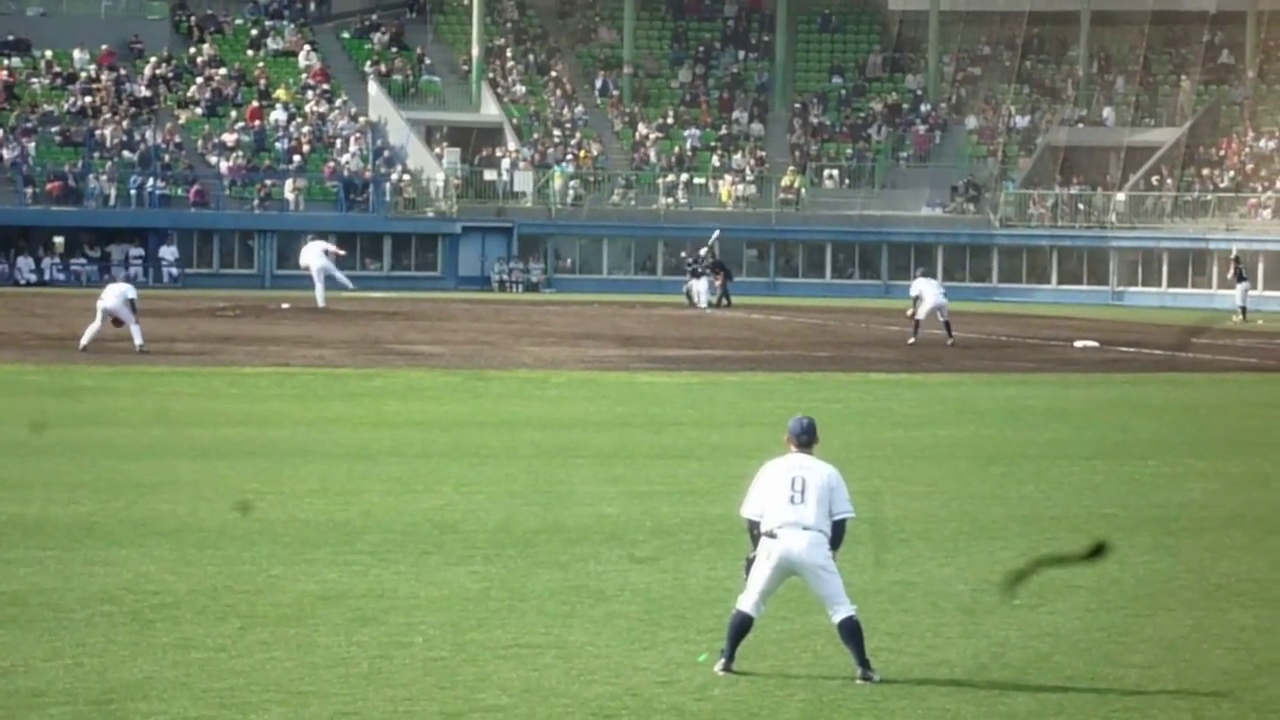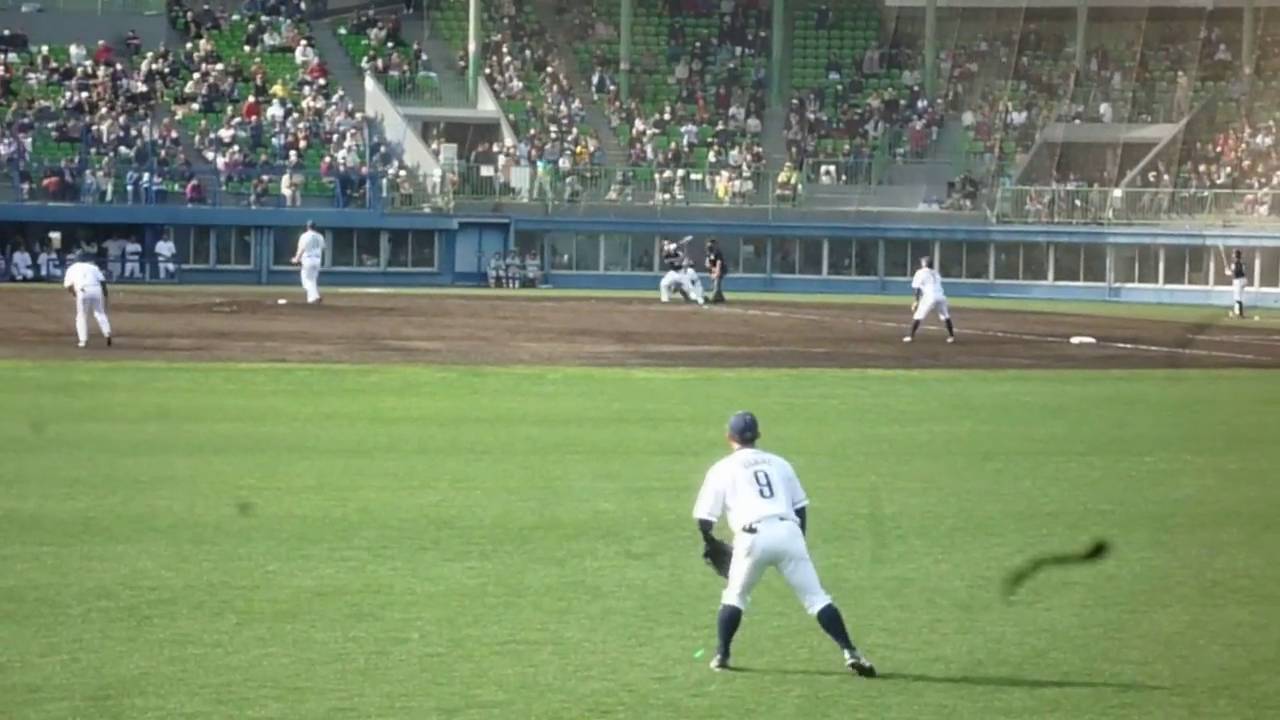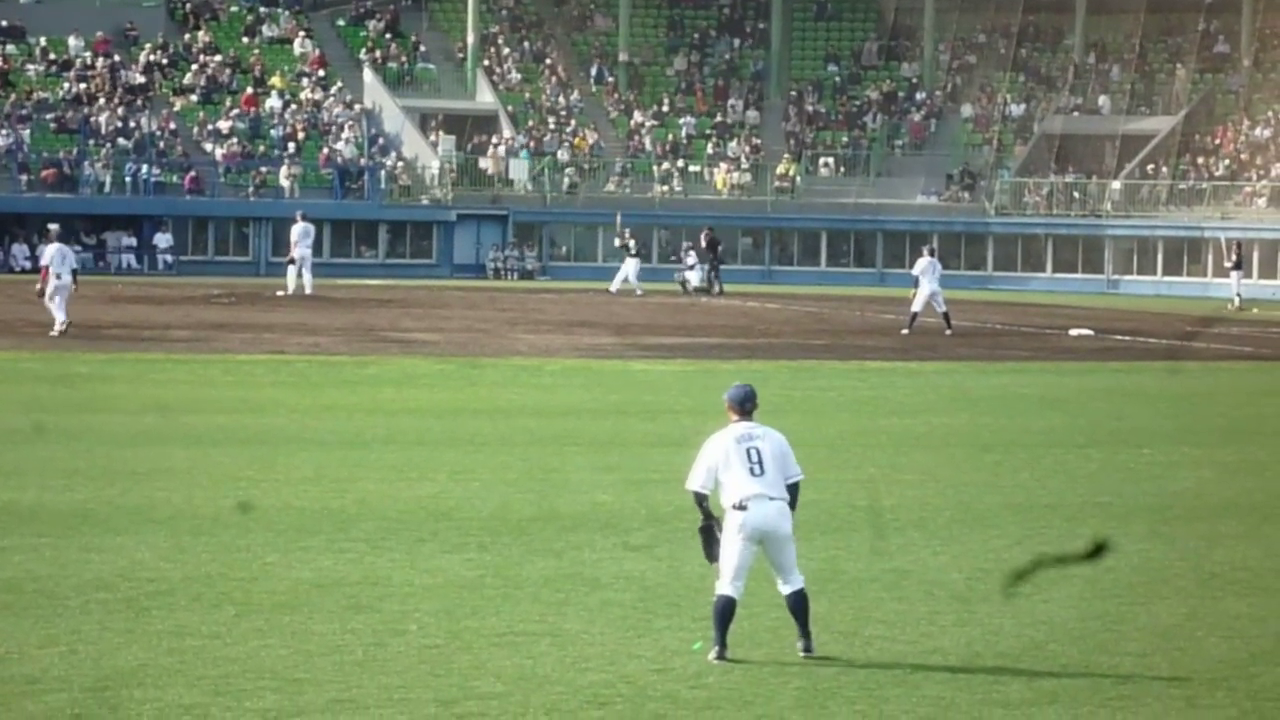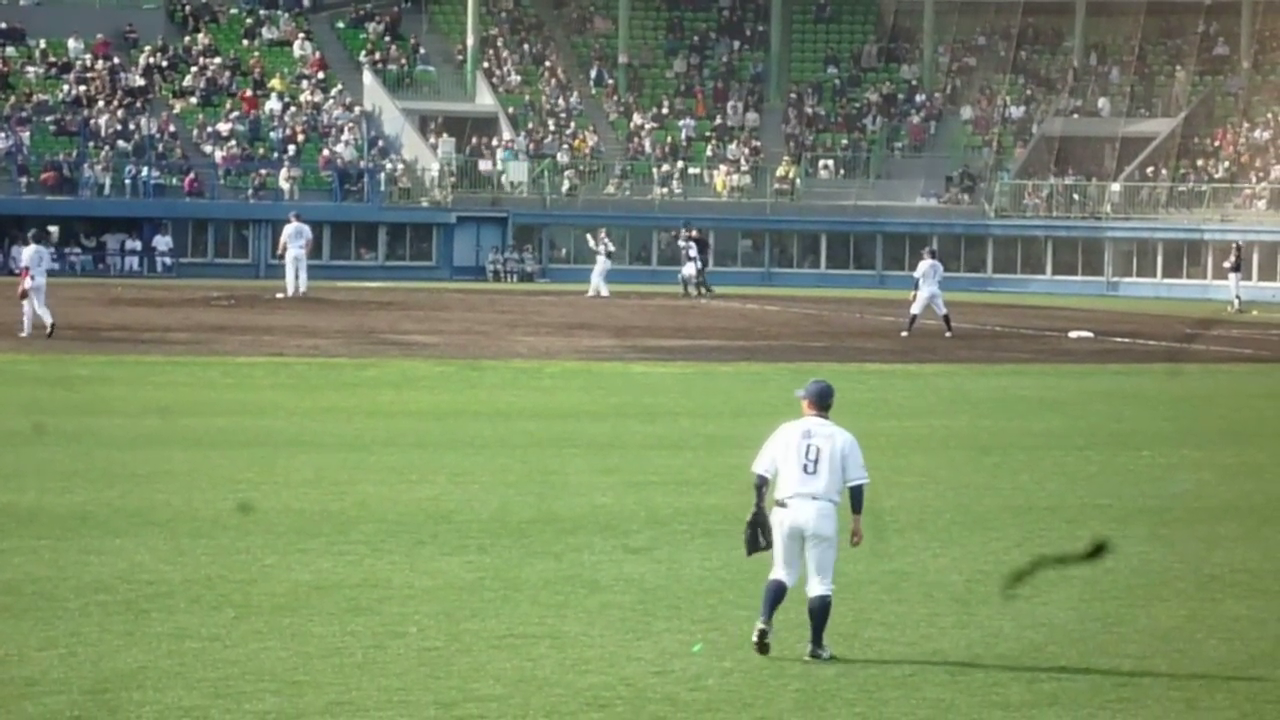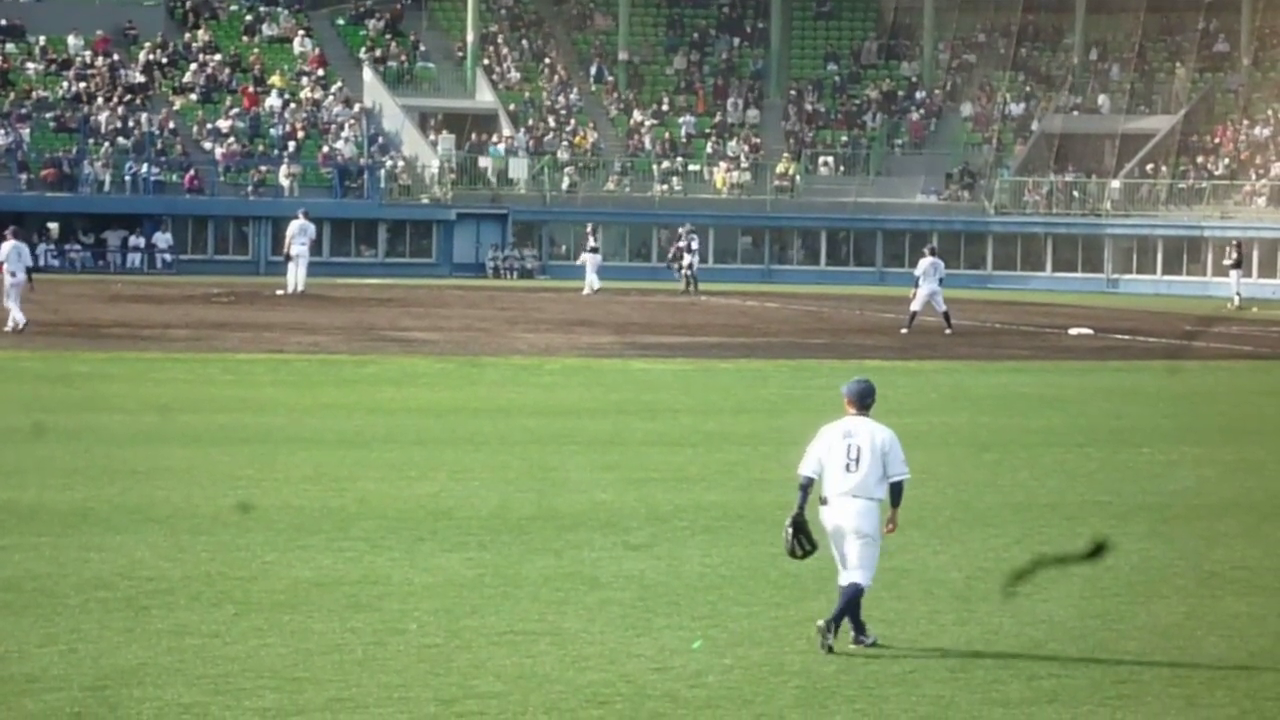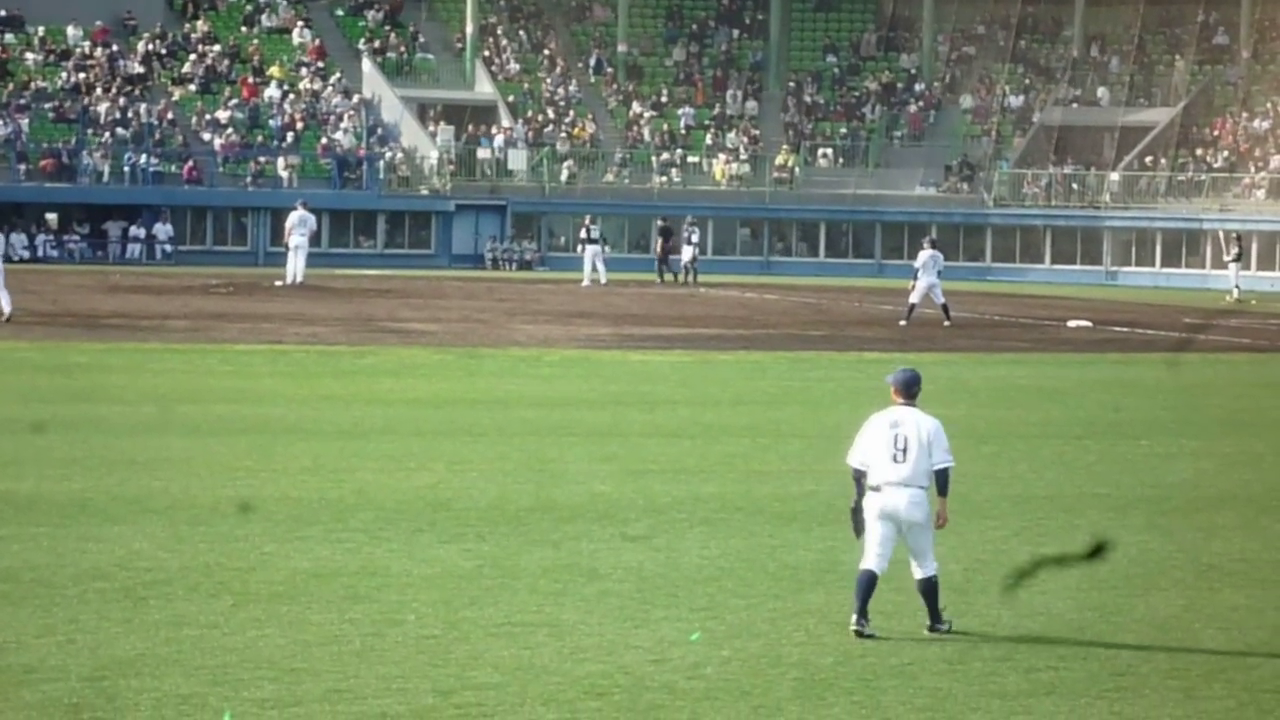
dt=0.5s
person 1, frame 1
left shoulder: (770, 468)
right shoulder: (828, 472)
left elbow: (752, 518)
right elbow: (840, 520)
left wrist: (758, 548)
right wrist: (831, 551)
left hip: (775, 543)
right hip: (813, 544)
left knee: (749, 603)
right knee: (841, 607)
left ankle: (726, 660)
right ankle: (863, 667)
person 1, frame 2
left shoulder: (722, 468)
right shoulder: (779, 463)
left elbow: (704, 518)
right elbow: (800, 507)
left wrist: (710, 542)
right wrist: (798, 541)
left hip: (753, 537)
right hip: (789, 534)
left knee: (734, 597)
right knee: (816, 598)
left ankle: (721, 656)
right ankle: (850, 652)
person 1, frame 3
left shoulder: (718, 441)
right shoulder: (775, 437)
left elbow: (699, 489)
right elbow: (793, 482)
left wrist: (707, 515)
right wrist: (790, 516)
left hip: (741, 516)
right hip: (777, 513)
left knee: (729, 584)
right knee: (790, 579)
left ankle: (719, 646)
right ankle: (805, 640)
person 1, frame 4
left shoulder: (785, 431)
right shoulder: (843, 438)
left elbow: (762, 474)
right elbow: (856, 484)
left wrist: (759, 506)
right wrist: (856, 521)
left hip: (787, 511)
right hip: (822, 513)
left knee: (783, 572)
right knee: (820, 582)
left ankle: (765, 621)
right ankle: (816, 645)
person 1, frame 5
left shoulder: (828, 431)
right shoulder: (883, 434)
left elbow: (808, 475)
right elbow: (896, 479)
left wrist: (800, 508)
right wrist: (894, 512)
left hip: (831, 509)
right hip: (864, 510)
left knee: (847, 573)
right knee: (860, 577)
left ankle: (858, 631)
right ankle: (831, 624)
person 1, frame 6
left shoulder: (875, 421)
right shoulder: (929, 423)
left elbow: (858, 466)
right elbow: (941, 468)
left wrist: (859, 498)
right wrist: (942, 505)
left hip: (878, 498)
right hip: (912, 499)
left knee: (873, 560)
right knee: (924, 563)
left ankle: (860, 616)
right ankle: (935, 620)
